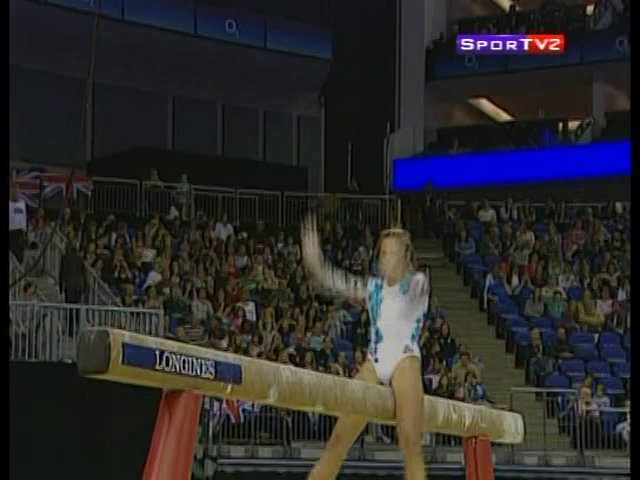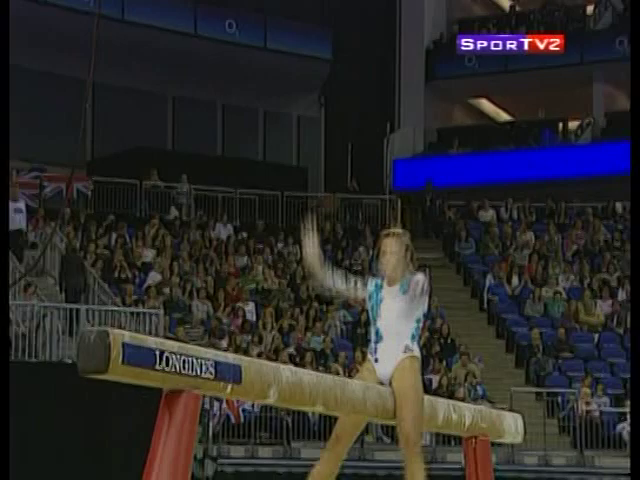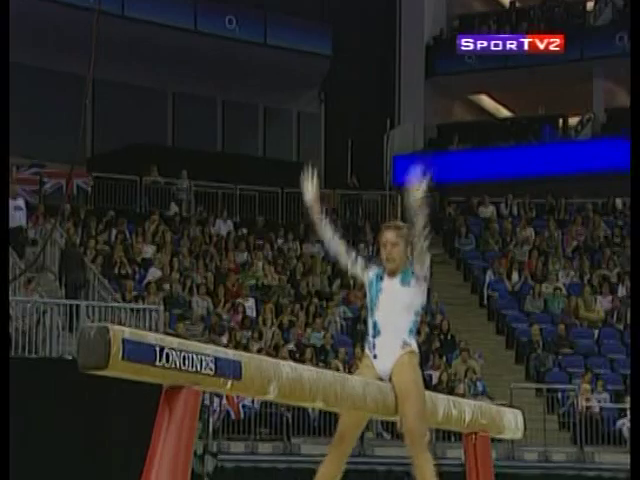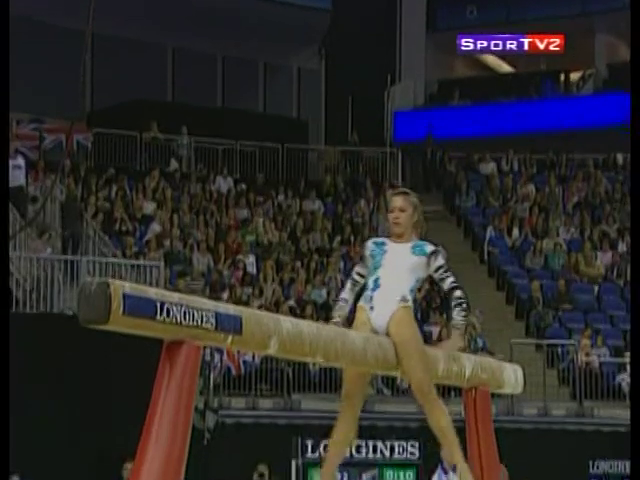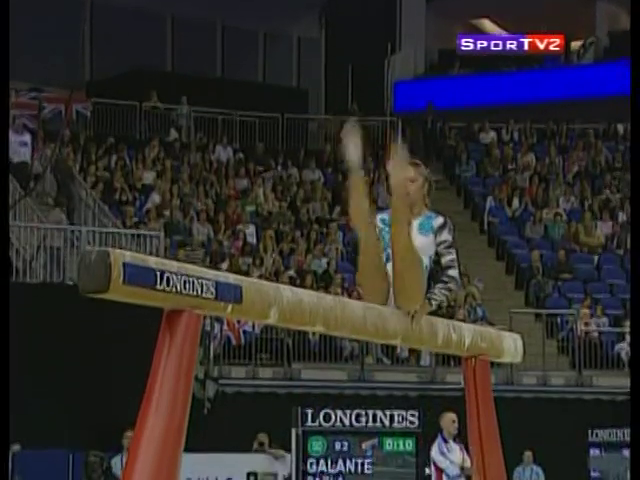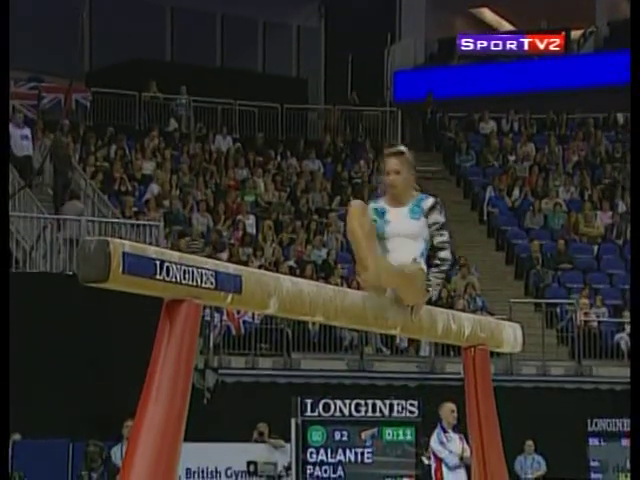
dt=0.5s
person 1, frame 1
left shoulder: (417, 283)
right shoulder: (372, 286)
left elbow: (415, 286)
right elbow: (339, 282)
left wrist: (399, 270)
right wrist: (315, 262)
left hip: (405, 362)
right hip: (373, 364)
left knee: (410, 442)
right knee: (339, 437)
person 1, frame 2
left shoulder: (418, 282)
right shoulder: (372, 286)
left elbow: (414, 288)
right elbow: (339, 283)
left wrist: (397, 270)
right wrist: (315, 262)
left hip: (405, 361)
right hip: (374, 364)
left knee: (410, 442)
right knee: (339, 437)
person 1, frame 3
left shoulder: (417, 275)
right shoulder: (374, 275)
left elbow: (419, 239)
right elbow: (336, 245)
left wrist: (417, 203)
right wrist: (314, 206)
left hip: (403, 358)
right hip: (373, 359)
left knee: (416, 439)
right knee: (342, 437)
person 1, frame 4
left shoulder: (428, 251)
right shoulder: (374, 246)
left elbow: (455, 292)
right elbow: (352, 284)
left wrist: (457, 331)
right wrist: (336, 321)
left hip: (398, 312)
right hip: (365, 314)
left knee: (426, 395)
right knee: (350, 400)
person 1, frame 5
left shoulder: (437, 224)
right shoulder: (382, 219)
left elbow: (452, 275)
left wrist: (429, 304)
left hip: (410, 298)
right hip: (378, 294)
left knee: (402, 238)
right knee: (365, 231)
person 1, frame 6
left shoulder: (428, 205)
right shoulder: (375, 208)
left elbow: (444, 254)
left wrist: (427, 291)
left hip: (411, 283)
right hip: (379, 285)
right ankle: (376, 273)
